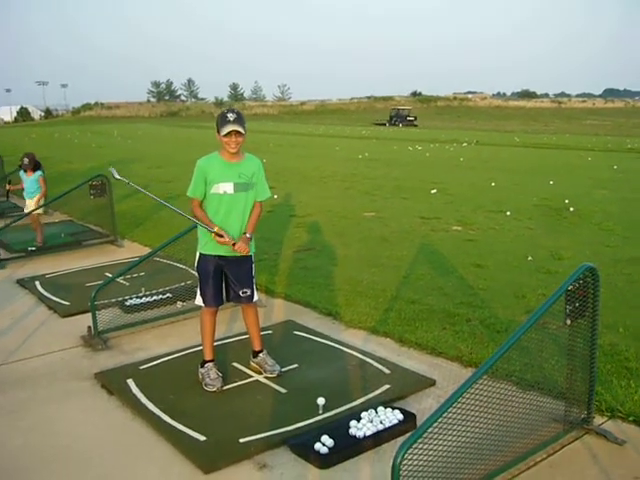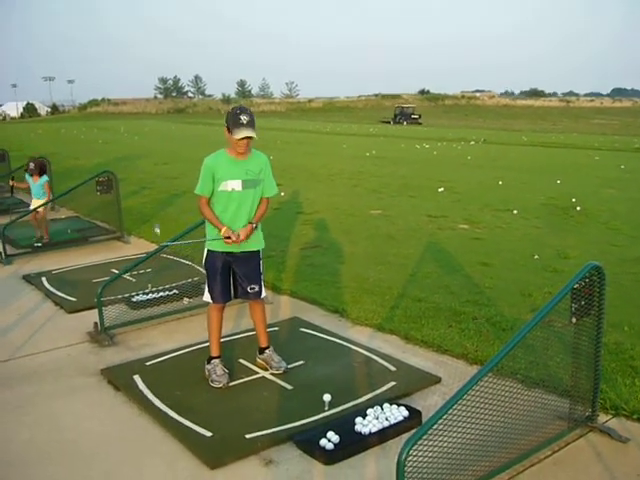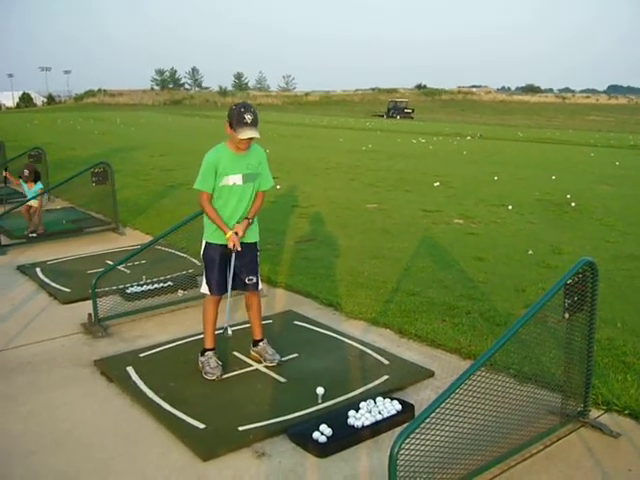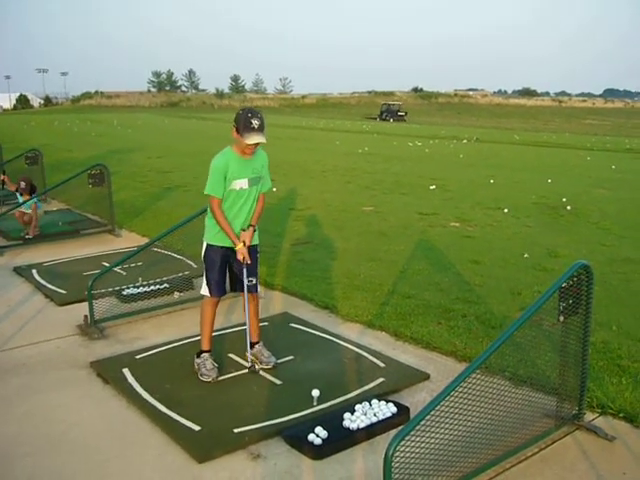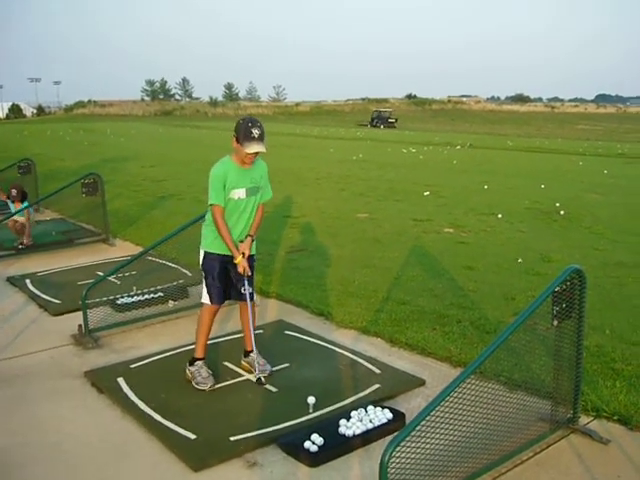
dt=0.2s
person 1, frame 1
left shoulder: (254, 165)
right shoulder: (205, 165)
left elbow: (257, 205)
right elbow: (195, 206)
left wrist: (246, 237)
right wrist: (214, 230)
left hip: (241, 248)
right hip: (210, 249)
left knee: (249, 301)
right knee: (210, 306)
left ankle: (258, 354)
right ankle: (208, 364)
person 1, frame 2
left shoulder: (261, 161)
right shoulder: (213, 162)
left elbow: (264, 201)
right elbow: (203, 204)
left wrist: (250, 226)
right wrist: (223, 230)
left hip: (250, 245)
right hip: (218, 246)
left knee: (256, 298)
right knee: (217, 302)
left ankle: (264, 351)
right ankle: (214, 360)
person 1, frame 3
left shoulder: (259, 155)
right shoulder: (214, 157)
left elbow: (260, 194)
right elbow: (205, 200)
left wrist: (246, 222)
right wrist: (227, 231)
left hip: (248, 237)
right hip: (217, 238)
left knee: (252, 290)
right knee: (214, 294)
left ankle: (258, 343)
right ankle: (208, 352)
person 1, frame 4
left shoulder: (262, 158)
right shoulder: (221, 162)
right elbow: (215, 207)
left wrist: (250, 229)
right wrist: (235, 241)
left hip: (248, 239)
right hip: (218, 240)
left knee: (251, 292)
right knee: (213, 295)
left ankle: (255, 345)
right ankle: (203, 354)
person 1, frame 5
left shoulder: (261, 168)
right shoulder: (220, 170)
right elbow: (217, 216)
left wrist: (249, 239)
right wrist: (235, 254)
left hip: (245, 247)
right hip: (216, 247)
left knee: (247, 300)
right knee: (212, 303)
left ankle: (249, 355)
right ankle: (197, 362)
